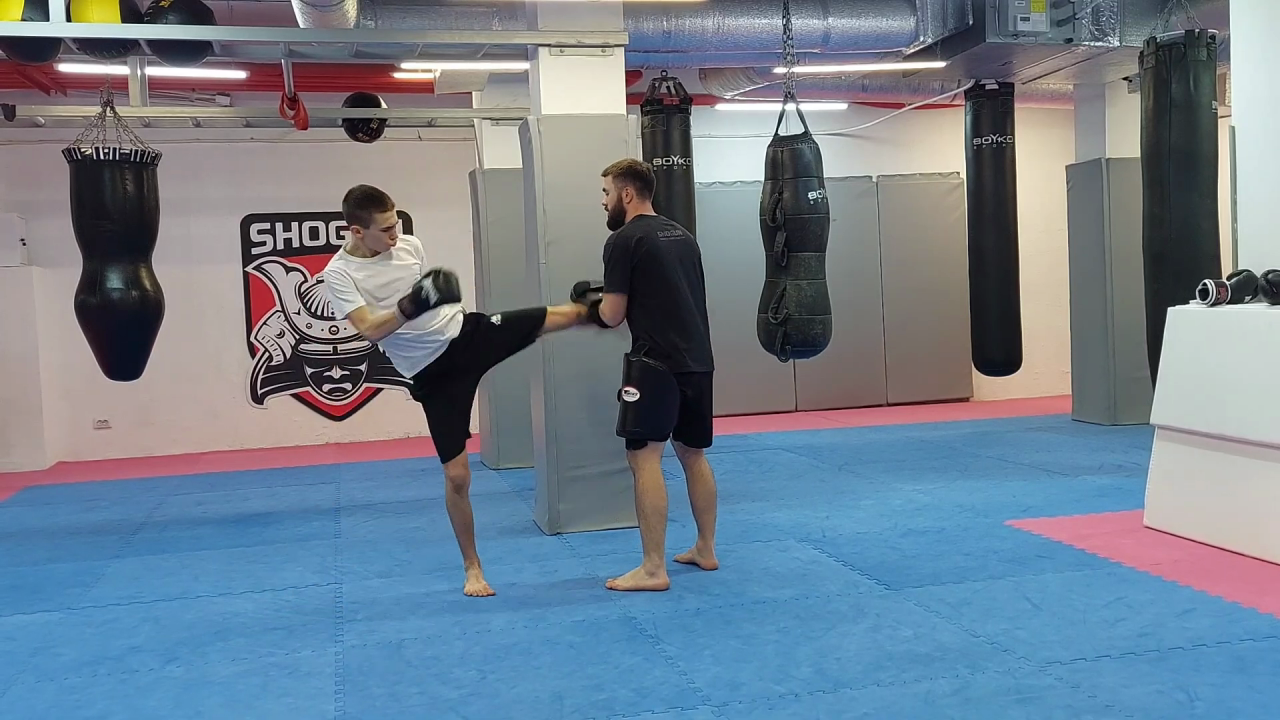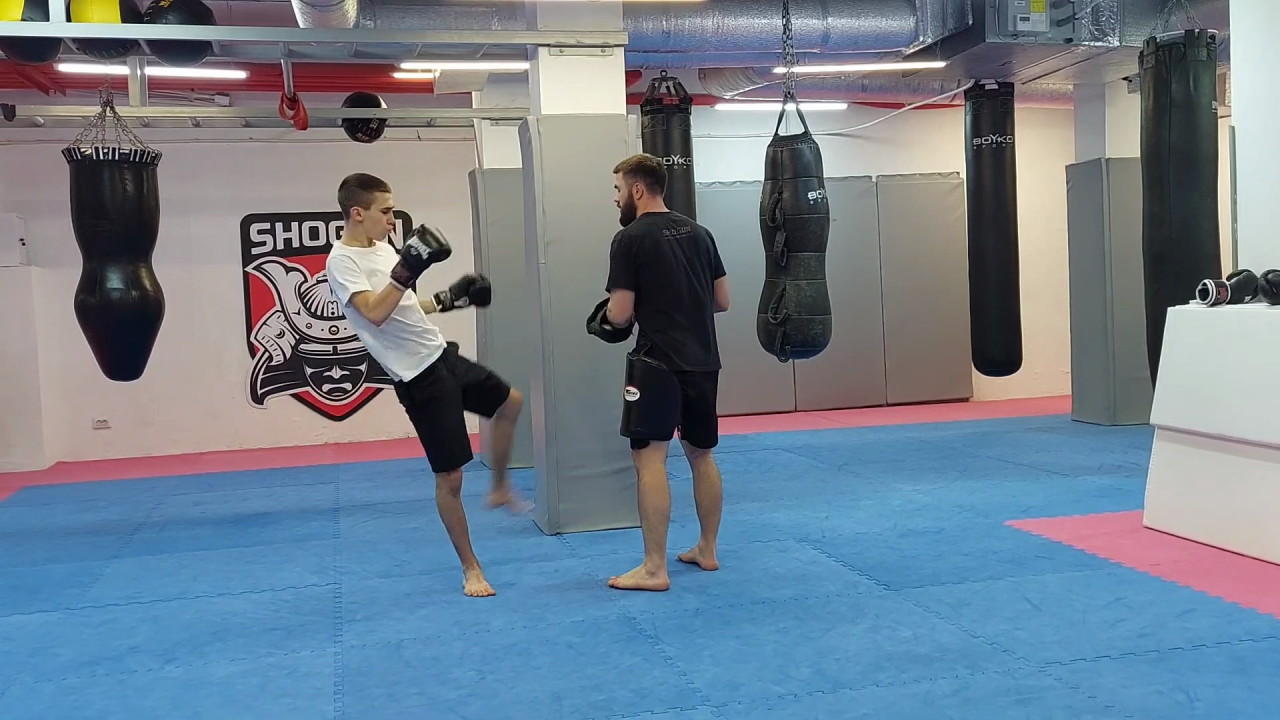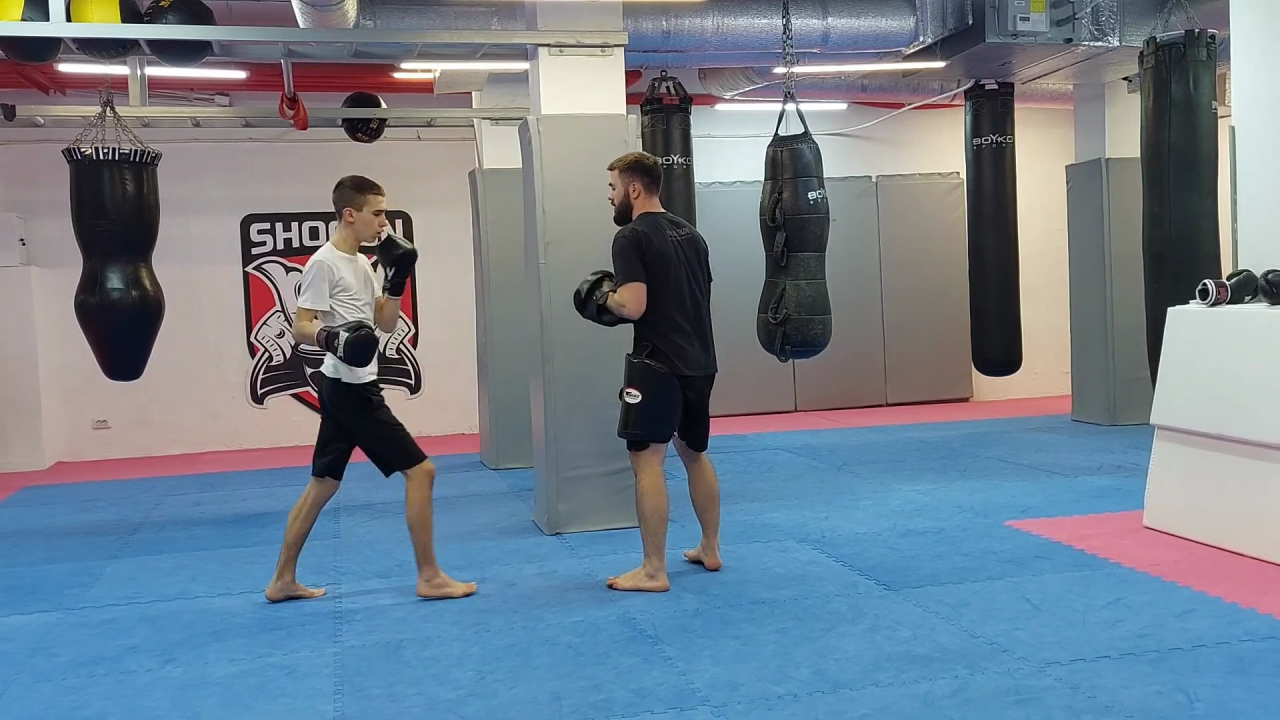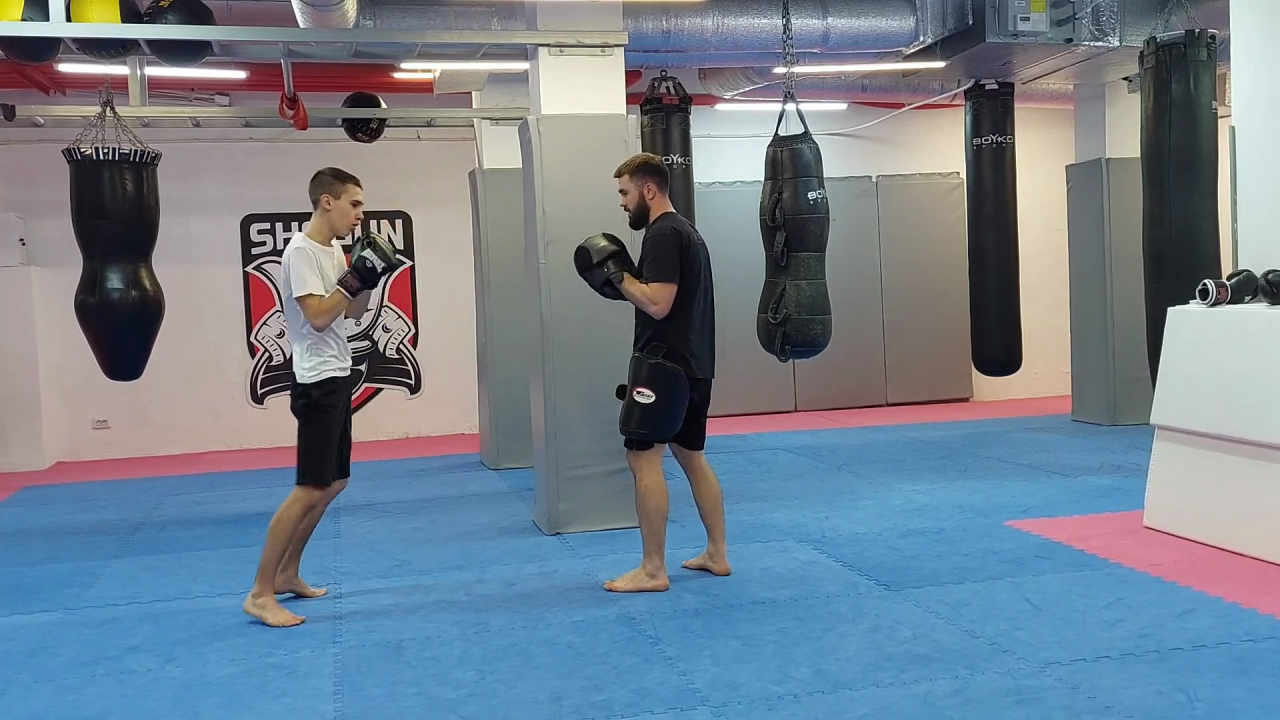
dt=0.3s
person 1, frame 1
left shoulder: (623, 241)
right shoulder: (682, 236)
left elbow: (613, 317)
left wrist: (602, 301)
left hip: (659, 364)
right hip: (698, 361)
left knee: (645, 458)
right knee: (693, 454)
left ankle: (653, 569)
right ankle: (705, 549)
person 1, frame 2
left shoulder: (629, 239)
right shoulder: (699, 233)
left elbow: (620, 315)
right elbow: (722, 300)
left wrist: (609, 312)
left hip: (661, 363)
right hip: (703, 361)
left knee: (649, 458)
right knee: (701, 453)
left ankle: (654, 568)
right ankle: (707, 549)
person 1, frame 3
left shoulder: (631, 237)
right shoulder: (689, 233)
left elbow: (633, 306)
left wrist: (607, 298)
left hip: (660, 365)
right hip: (698, 363)
left knee: (646, 460)
right knee: (695, 454)
left ankle: (653, 570)
right ankle: (710, 548)
person 1, frame 4
left shoulder: (662, 234)
right shoulder: (687, 233)
left elbow: (658, 304)
left wrist: (620, 278)
right wrist: (629, 281)
left hip: (666, 364)
right hip: (693, 364)
left knee: (644, 459)
right knee: (691, 456)
left ankle: (652, 570)
right ankle: (717, 554)
person 2, frame 1
left shoulder: (403, 245)
right shoulder: (338, 275)
right elbow: (372, 328)
right wrist: (414, 303)
left hip: (464, 335)
right hip: (431, 370)
left knee: (560, 319)
right knee: (456, 473)
right ankle: (471, 566)
person 2, frame 2
left shoulder: (384, 246)
right shoulder: (342, 263)
right elbow: (376, 313)
left wrist: (447, 299)
right wrist: (409, 268)
left hip: (442, 356)
right hip: (418, 378)
left knee: (509, 404)
right knee: (449, 477)
left ankle: (500, 489)
right ankle: (470, 567)
person 2, frame 3
left shoulder: (361, 260)
right shoulder: (325, 264)
left elbow: (385, 323)
right elbow: (301, 327)
left wrist: (399, 276)
right wrist: (333, 338)
left hip: (345, 388)
right hip: (352, 390)
left knee: (323, 484)
right knee: (419, 471)
left ankle: (284, 579)
right ankle: (429, 575)
person 2, frame 4
left shoulder: (334, 249)
right shoulder: (301, 251)
left elbow: (352, 312)
right elbow: (318, 318)
left wrist: (367, 277)
right wrist: (355, 277)
left hip: (334, 380)
right hip: (318, 384)
left knee: (330, 484)
right knee: (312, 489)
left ankle: (287, 573)
right ankle: (260, 594)
